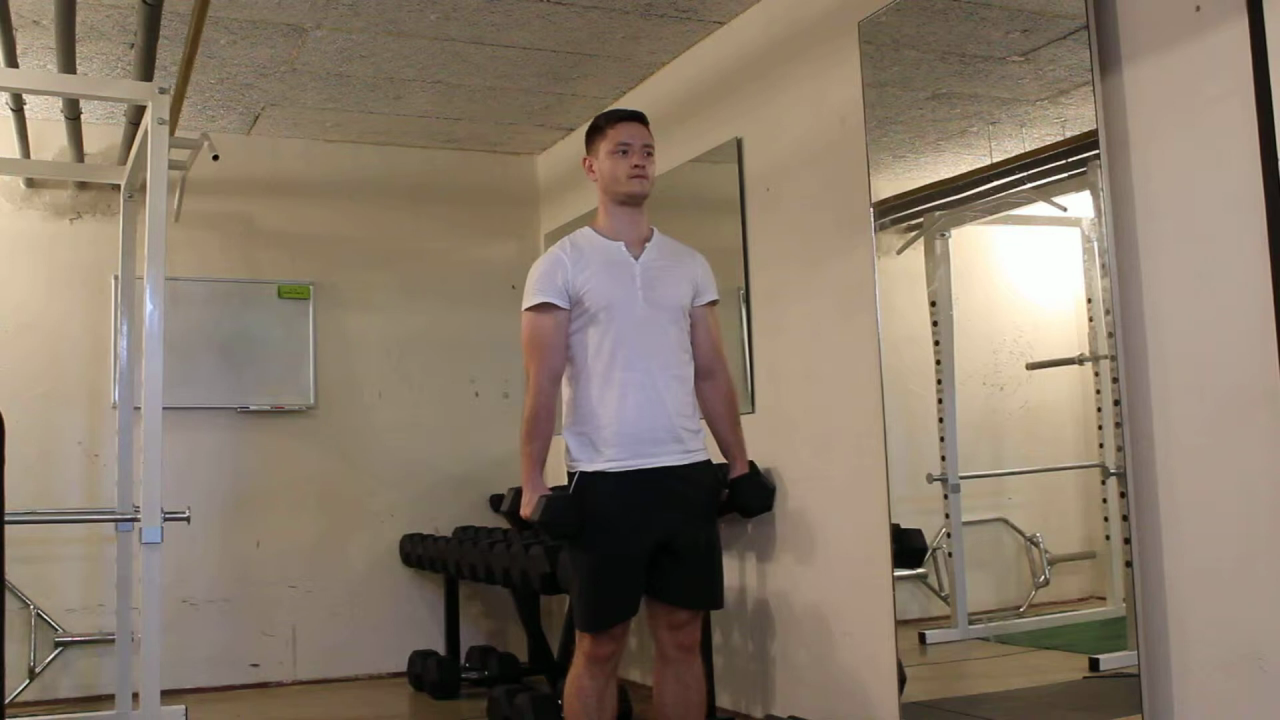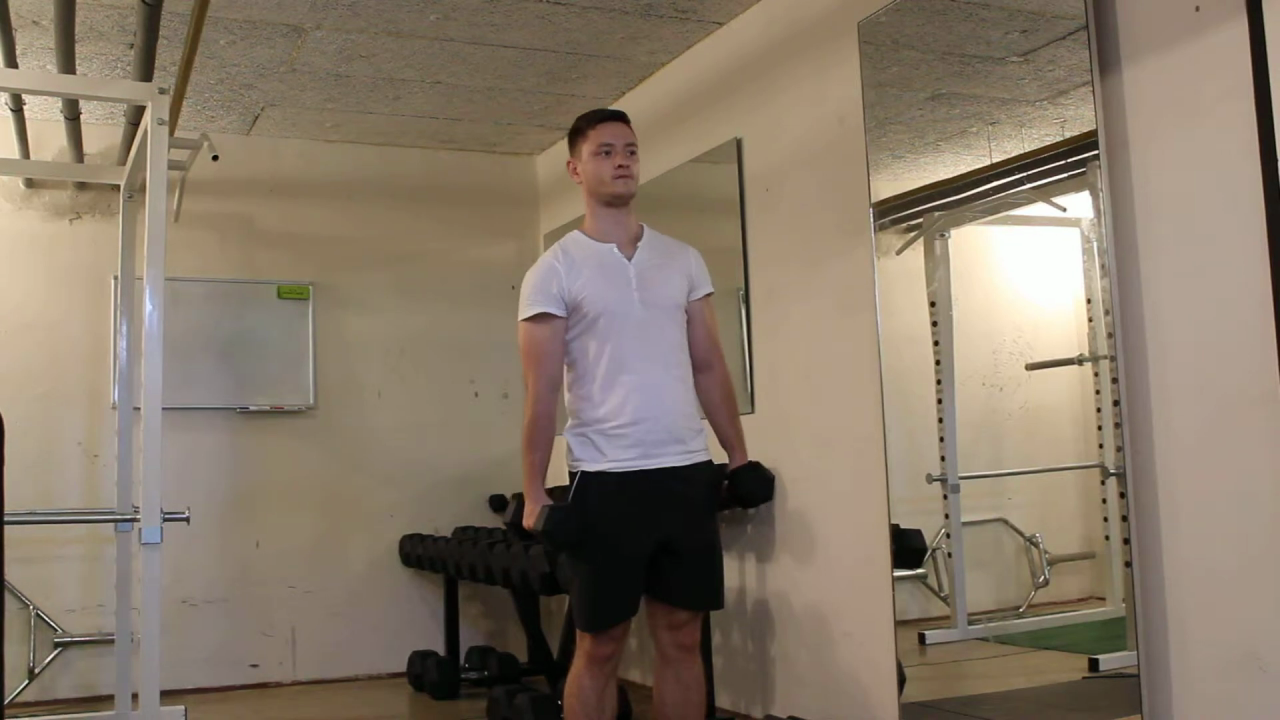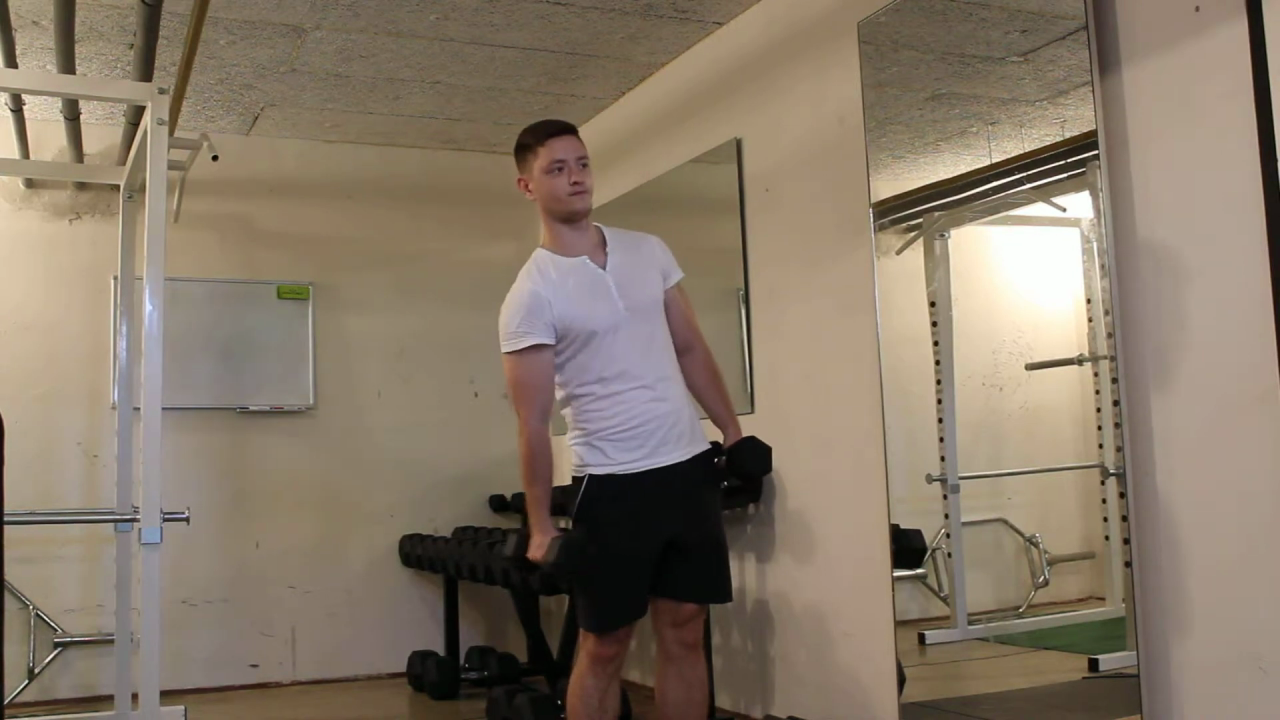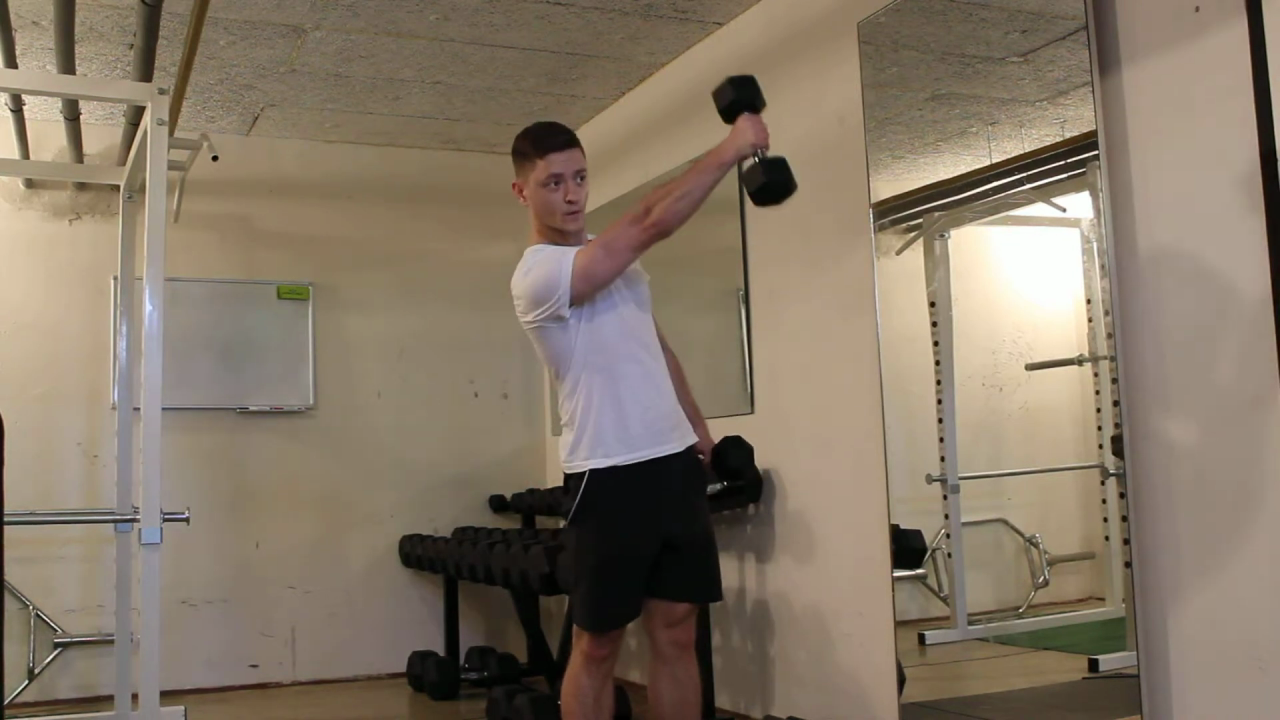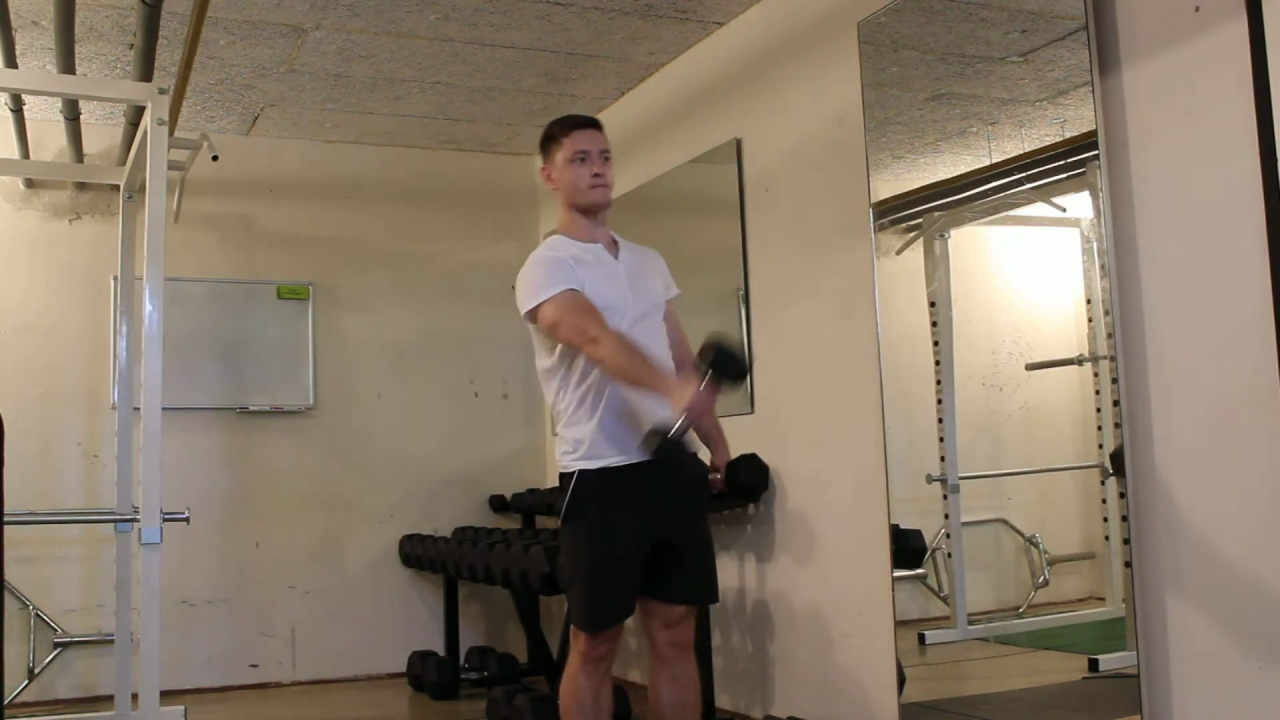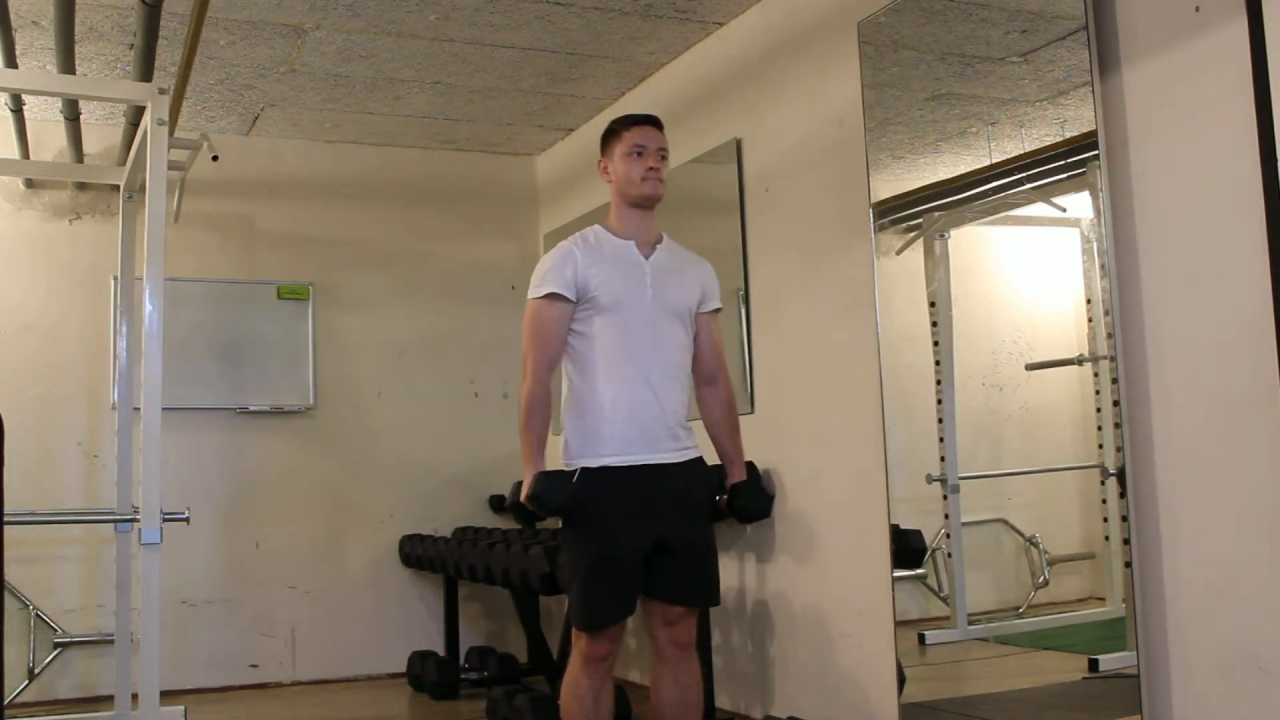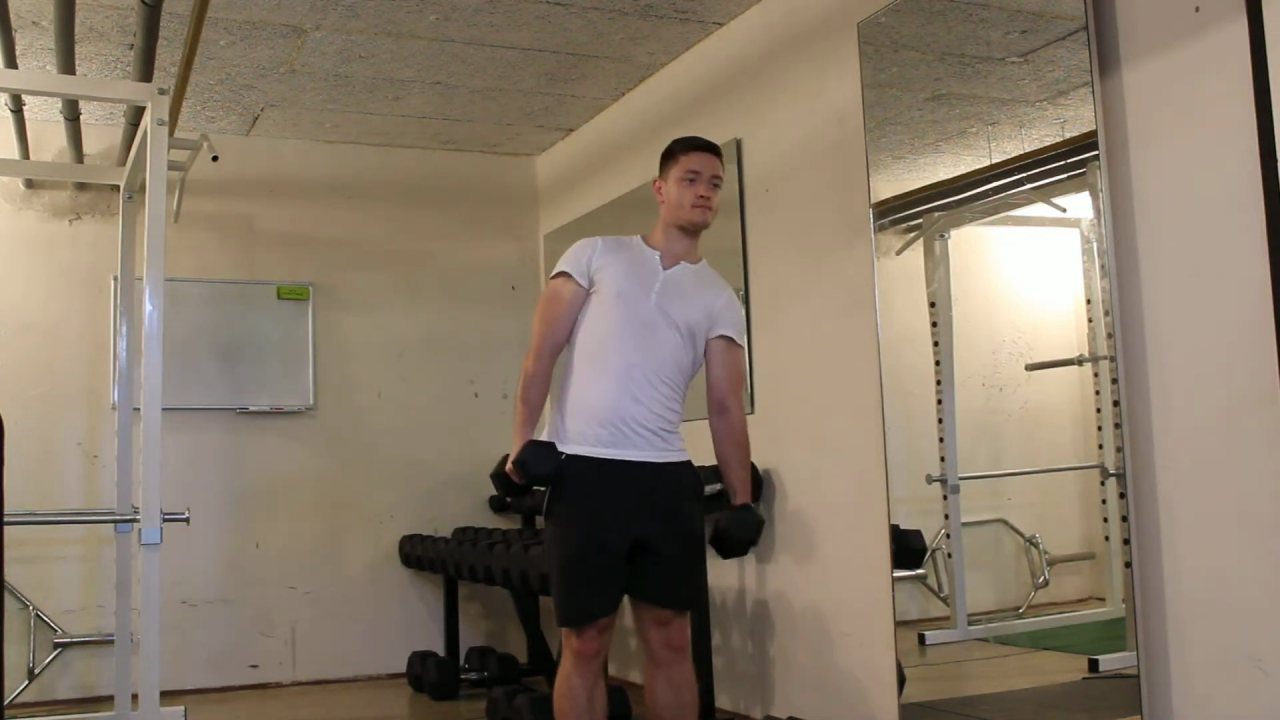
dt=0.7s
person 1, frame 1
left shoulder: (689, 264)
right shoulder: (561, 265)
left elbow: (712, 374)
right elbow: (543, 383)
left wrist: (740, 463)
right wrist: (531, 483)
left hip: (687, 474)
right hip: (606, 480)
left knee: (682, 636)
right knee: (600, 645)
person 1, frame 2
left shoulder: (682, 259)
right shoulder: (555, 270)
left elbow: (709, 366)
right elbow: (541, 392)
left wrist: (738, 454)
right wrist: (535, 492)
left hip: (688, 474)
right hip: (607, 481)
left knee: (682, 637)
right knee: (600, 646)
person 1, frame 3
left shoulder: (648, 250)
right shoulder: (532, 296)
left elbow: (689, 348)
right elbow: (533, 420)
left wrist: (732, 429)
right wrist: (540, 522)
left hip: (687, 467)
right hip: (613, 483)
left knee: (684, 633)
right knee: (604, 647)
person 1, frame 4
left shoulder: (615, 254)
right shoulder: (540, 275)
right elbow: (650, 222)
left wrist: (699, 429)
right wrist: (731, 149)
left hip: (674, 462)
right hip: (609, 477)
left knee: (676, 630)
right knee: (597, 645)
person 1, frame 5
left shoulder: (649, 261)
right shoulder: (547, 268)
right elbow: (599, 342)
left wrist: (719, 449)
right wrist: (668, 388)
left hip: (671, 469)
right hip: (603, 474)
left knee: (676, 634)
right knee: (595, 644)
person 1, frame 6
left shoulder: (696, 271)
right shoulder: (572, 259)
left elbow: (712, 379)
right elbow: (537, 373)
left wrist: (736, 468)
right wrist: (532, 469)
left hip: (680, 474)
right hip: (603, 478)
left knee: (677, 637)
right knee: (596, 645)
person 1, frame 7
left shoulder: (720, 300)
right shoulder: (593, 255)
left elbow: (726, 406)
right elbow: (543, 353)
left wrist: (740, 498)
right wrist: (522, 439)
left hip: (666, 476)
right hip: (585, 470)
left knee: (670, 639)
right knee: (586, 642)
